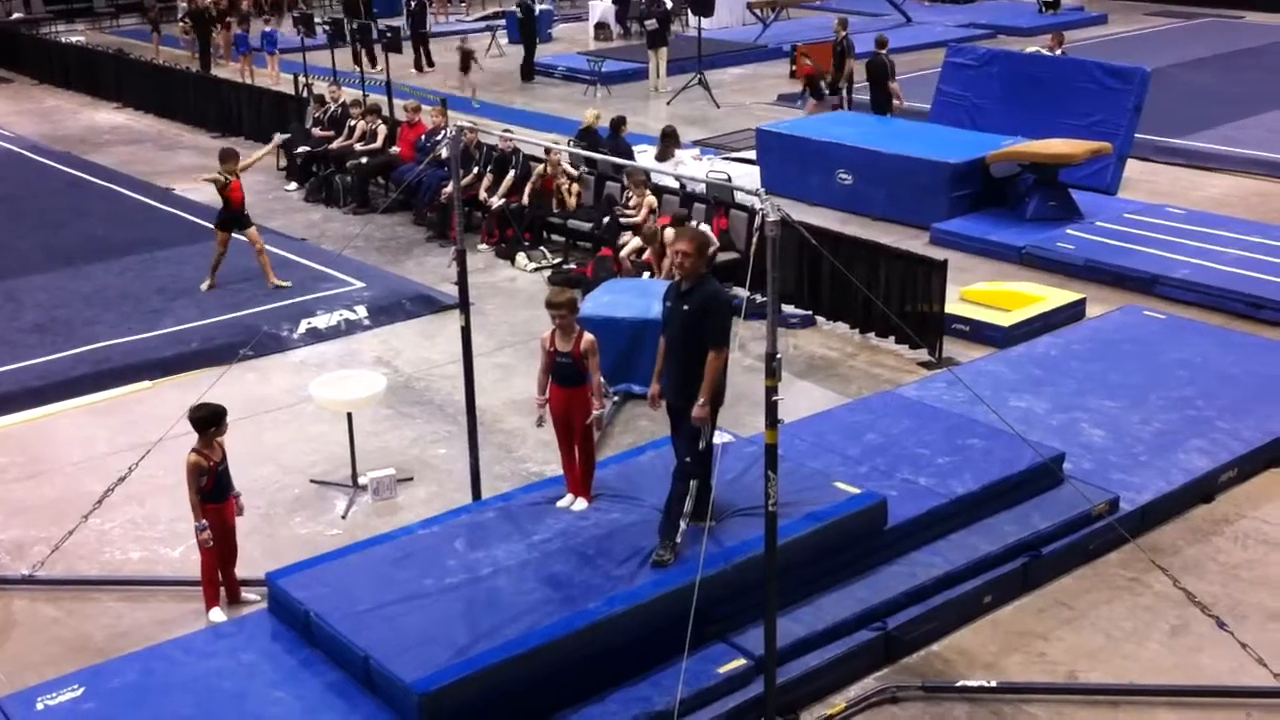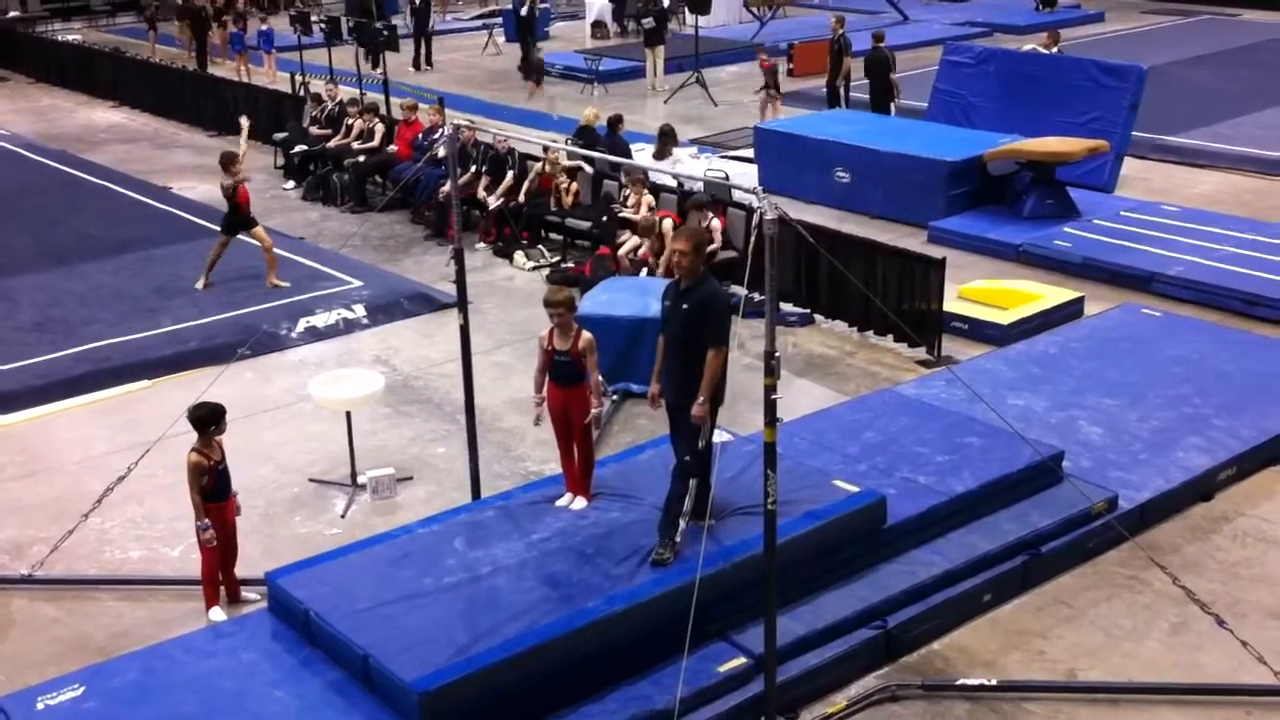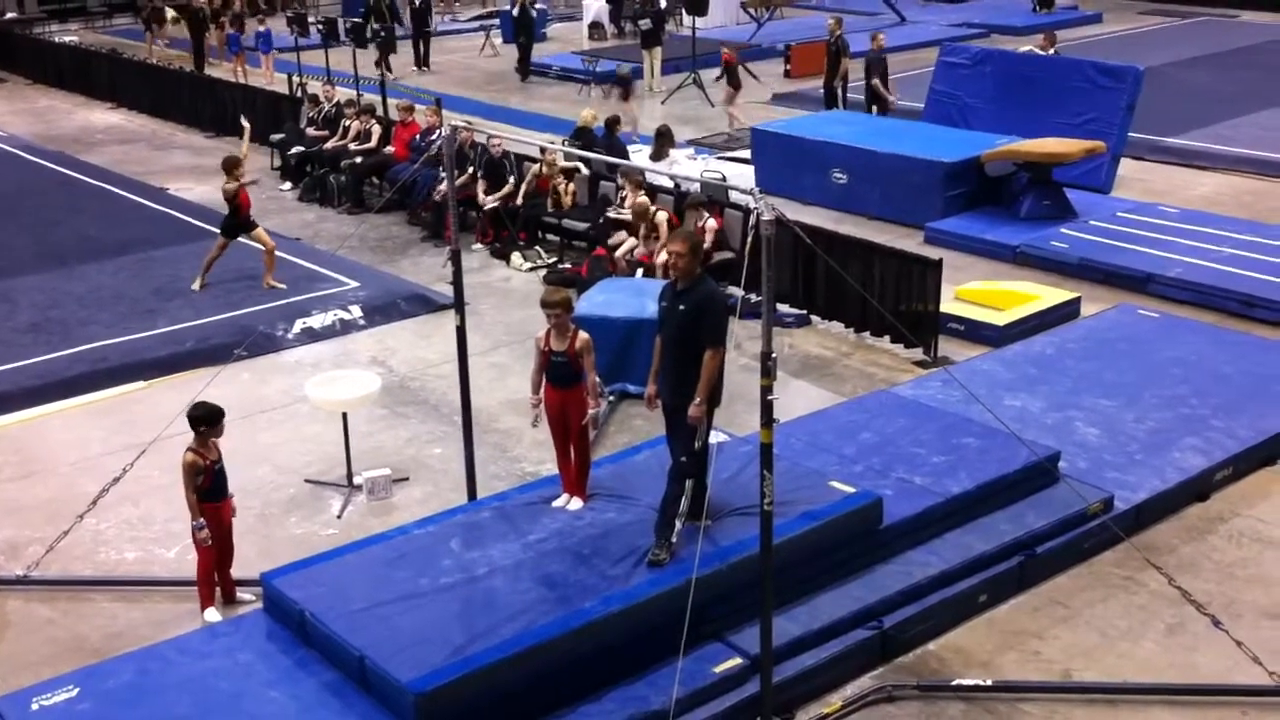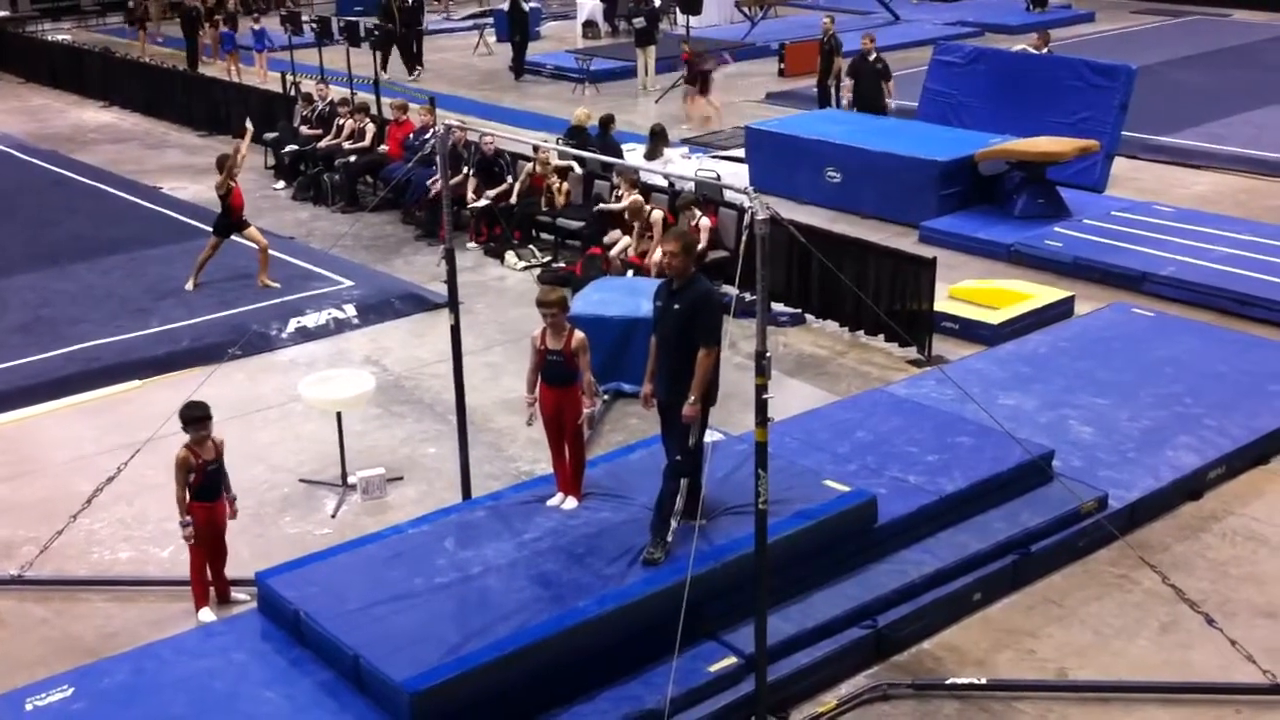
dt=0.4s
person 1, frame 1
left shoulder: (714, 298)
right shoulder: (672, 291)
left elbow: (717, 353)
left wrist: (704, 401)
right wrist: (657, 380)
left hip: (699, 396)
right hip: (675, 390)
left knee: (687, 465)
right knee: (693, 456)
left ankle: (669, 537)
right ankle: (700, 510)
person 1, frame 2
left shoulder: (713, 296)
right shoulder: (671, 290)
left elbow: (717, 351)
left wrist: (704, 400)
right wrist: (656, 380)
left hip: (698, 395)
right hip: (674, 390)
left knee: (687, 464)
right knee: (691, 456)
left ankle: (669, 536)
right ankle: (699, 509)
person 1, frame 3
left shoulder: (710, 297)
right shoulder: (668, 291)
left elbow: (714, 352)
left wrist: (700, 400)
right wrist: (653, 380)
left hip: (694, 395)
right hip: (671, 390)
left knee: (683, 464)
right knee: (686, 456)
left ankle: (665, 536)
right ankle: (696, 509)
person 1, frame 4
left shoulder: (705, 296)
right shoulder: (663, 289)
left elbow: (708, 351)
left wrist: (695, 399)
right wrist: (649, 380)
left hip: (690, 394)
right hip: (667, 389)
left knee: (679, 463)
right knee: (680, 455)
left ankle: (660, 535)
right ankle: (690, 508)
person 2, frame 1
left shoulder: (587, 341)
right shoulder: (547, 339)
left elbow: (595, 376)
right elbow: (544, 372)
left wrist: (598, 408)
right wrist: (541, 404)
left hip: (580, 396)
right hip: (558, 397)
left knee: (584, 446)
right knee: (565, 446)
left ankle: (584, 493)
right ankle: (572, 490)
person 2, frame 2
left shoulder: (585, 339)
right shoulder: (545, 338)
left elbow: (593, 374)
right elbow: (540, 371)
left wrist: (596, 406)
right wrist: (538, 402)
left hip: (579, 395)
right hip: (556, 395)
left knee: (583, 445)
right knee: (564, 445)
left ankle: (583, 492)
right ankle: (571, 489)
person 2, frame 3
left shoulder: (582, 340)
right shoulder: (542, 338)
left elbow: (590, 375)
right elbow: (537, 372)
left wrist: (593, 406)
right wrist: (535, 403)
left hip: (576, 396)
right hip: (553, 396)
left knee: (580, 446)
right knee: (560, 446)
left ankle: (579, 493)
right ankle: (567, 490)
person 2, frame 4
left shoulder: (578, 339)
right shoulder: (537, 337)
left elbow: (586, 374)
right elbow: (533, 370)
left wrist: (589, 405)
right wrist: (530, 401)
left hip: (571, 395)
right hip: (548, 395)
left knee: (574, 445)
right knee: (555, 445)
left ankle: (574, 492)
right ankle: (561, 489)
person 3, frame 1
left shoulder: (219, 443)
right shoulder: (195, 460)
right elbow: (193, 494)
left wrist: (236, 496)
right wrist: (200, 526)
left hip: (226, 506)
right hip: (209, 512)
left knee: (229, 553)
right knee: (211, 559)
left ankle: (234, 593)
right ankle: (213, 605)
person 3, frame 2
left shoulder: (218, 443)
right shoulder: (196, 459)
right elbow: (194, 494)
left wrist: (233, 496)
right wrist: (203, 525)
left hip: (226, 506)
right hip: (210, 512)
left knee: (230, 553)
right knee: (212, 559)
left ankle: (234, 592)
right ankle: (212, 604)
person 3, frame 3
left shoulder: (214, 445)
right shoulder: (191, 459)
right elbow: (190, 493)
left wrist: (229, 498)
right wrist: (198, 525)
left hip: (222, 506)
right hip: (207, 512)
left knee: (226, 553)
right knee: (208, 559)
left ankle: (229, 593)
right ankle: (207, 605)
person 3, frame 4
left shoulder: (217, 443)
right shoulder: (185, 456)
right elbow: (180, 490)
left wrist: (231, 499)
right wrist: (185, 522)
left hip: (218, 506)
right hip: (198, 511)
left knee: (219, 552)
right knee: (200, 558)
left ankle: (223, 593)
right ankle: (202, 605)
